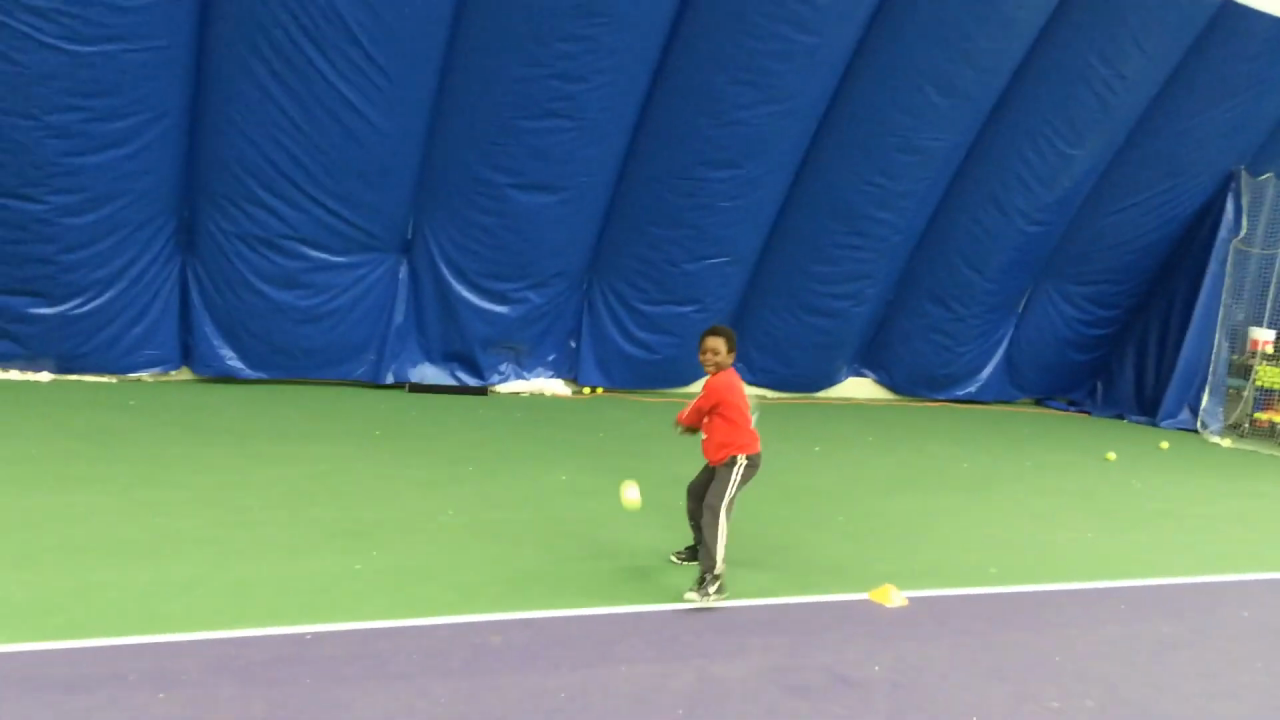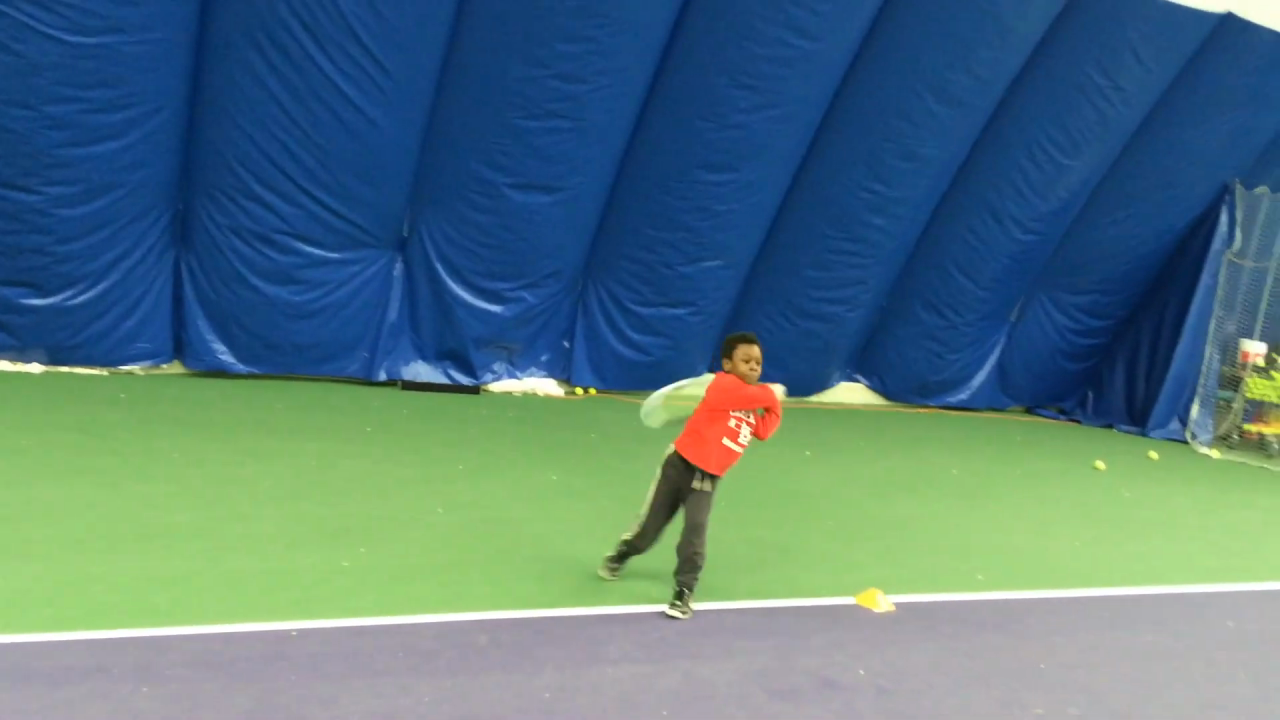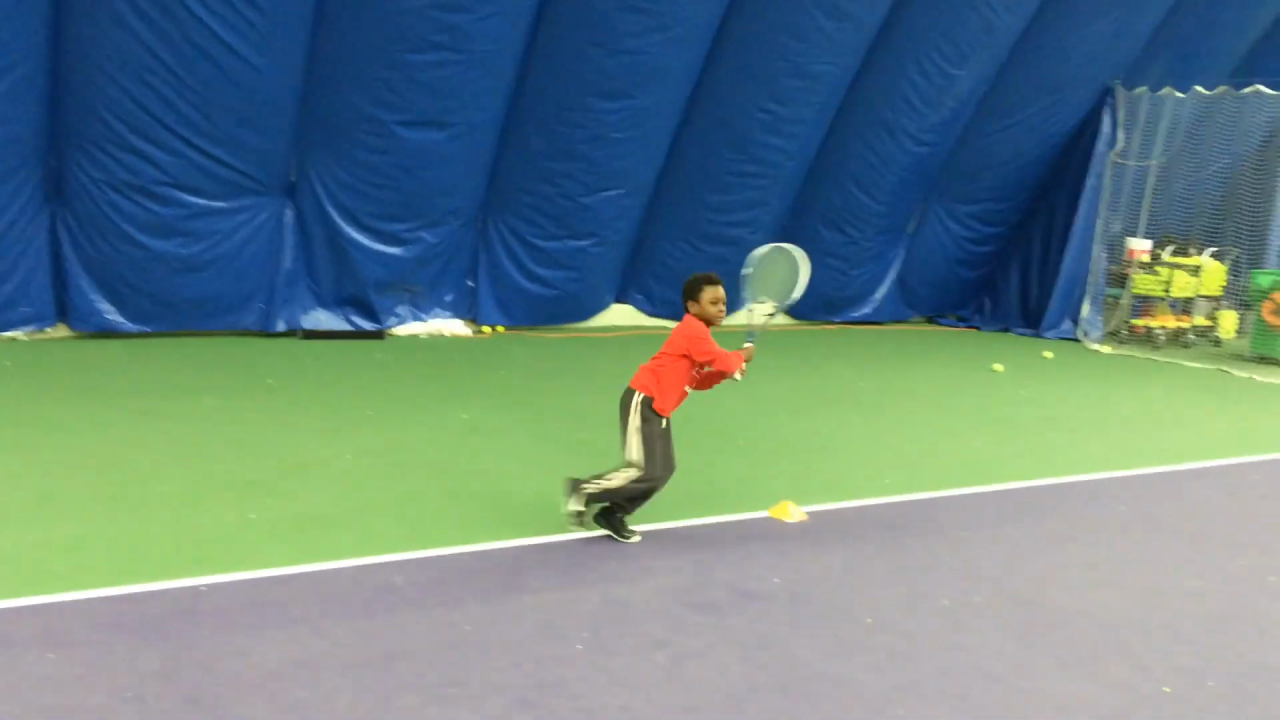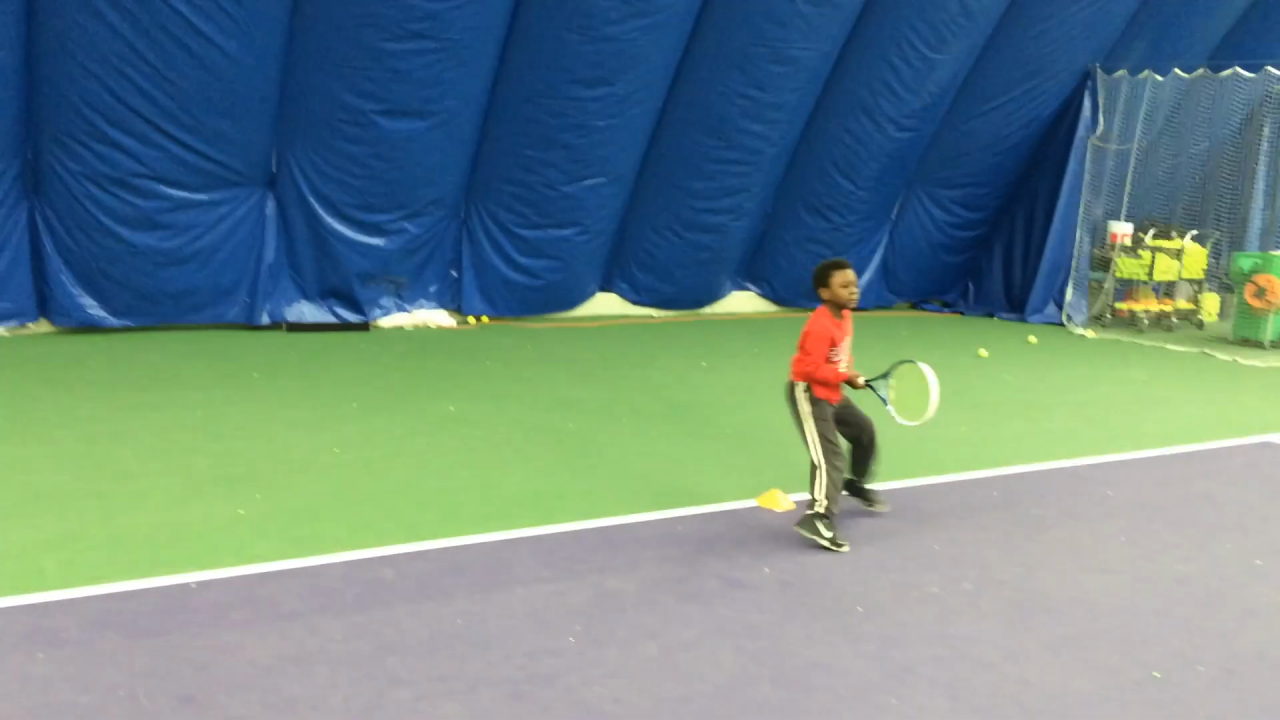
dt=0.5s
person 1, frame 1
left shoulder: (720, 384)
right shoulder: (721, 381)
left elbow: (692, 415)
left wrist: (684, 421)
right wrist: (694, 423)
left hip: (739, 459)
right hip: (719, 457)
left knee: (714, 508)
right knee: (696, 494)
left ankle: (712, 579)
right ankle: (701, 547)
person 1, frame 2
left shoulder: (752, 404)
right shoulder: (724, 384)
left elbow: (764, 432)
right elbow: (762, 396)
left wrist: (774, 401)
right wrist: (771, 393)
left hip: (709, 476)
right hip: (684, 464)
left knee: (696, 529)
right knee: (653, 522)
left ankle: (684, 590)
right ankle: (622, 553)
person 1, frame 3
left shoulder: (699, 333)
right shoulder: (692, 332)
left elbow: (700, 380)
right elbow: (721, 361)
left wrist: (731, 369)
right wrist: (742, 357)
left hip: (656, 408)
right hip: (644, 401)
left knee: (662, 470)
right knee: (648, 471)
left ankle: (611, 514)
right ankle: (585, 491)
person 1, frame 4
left shoulder: (844, 317)
right shoulder: (819, 326)
right elbow: (813, 368)
left wrist: (850, 374)
right wrist: (847, 377)
left hip: (829, 393)
right hip: (808, 394)
left knee: (865, 431)
right knee: (828, 454)
left ankle: (856, 484)
right ankle: (818, 519)
